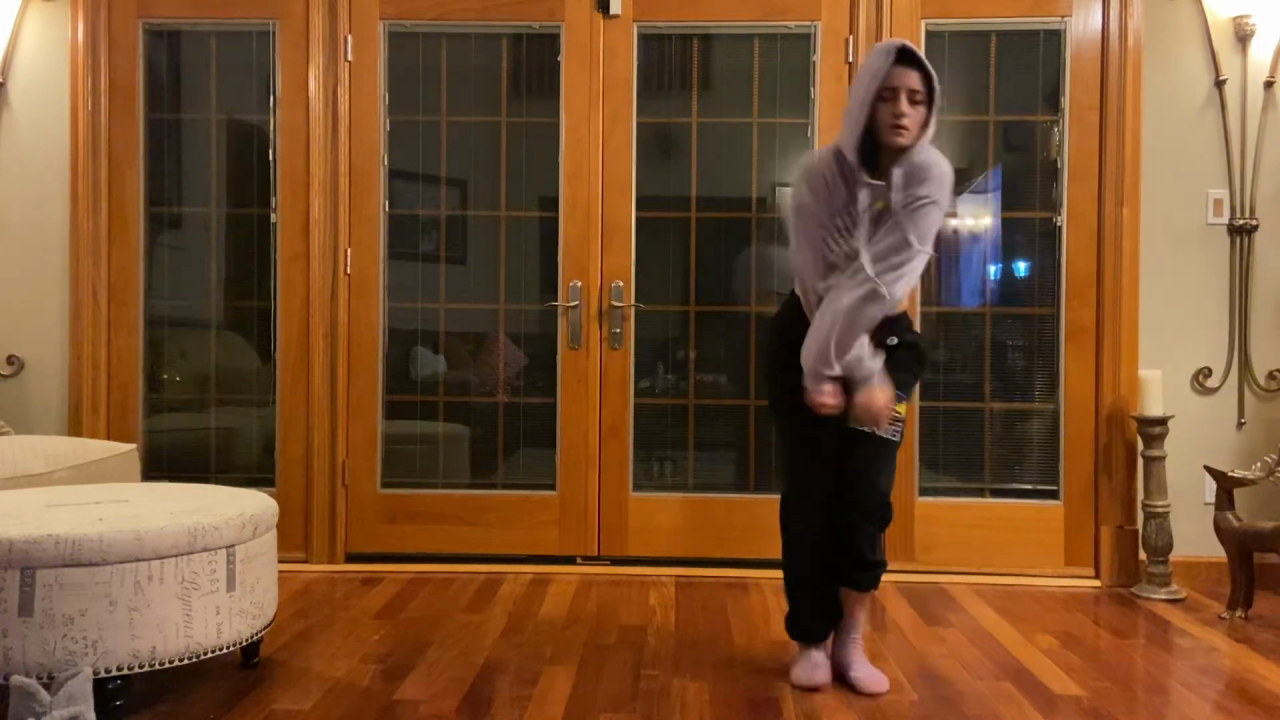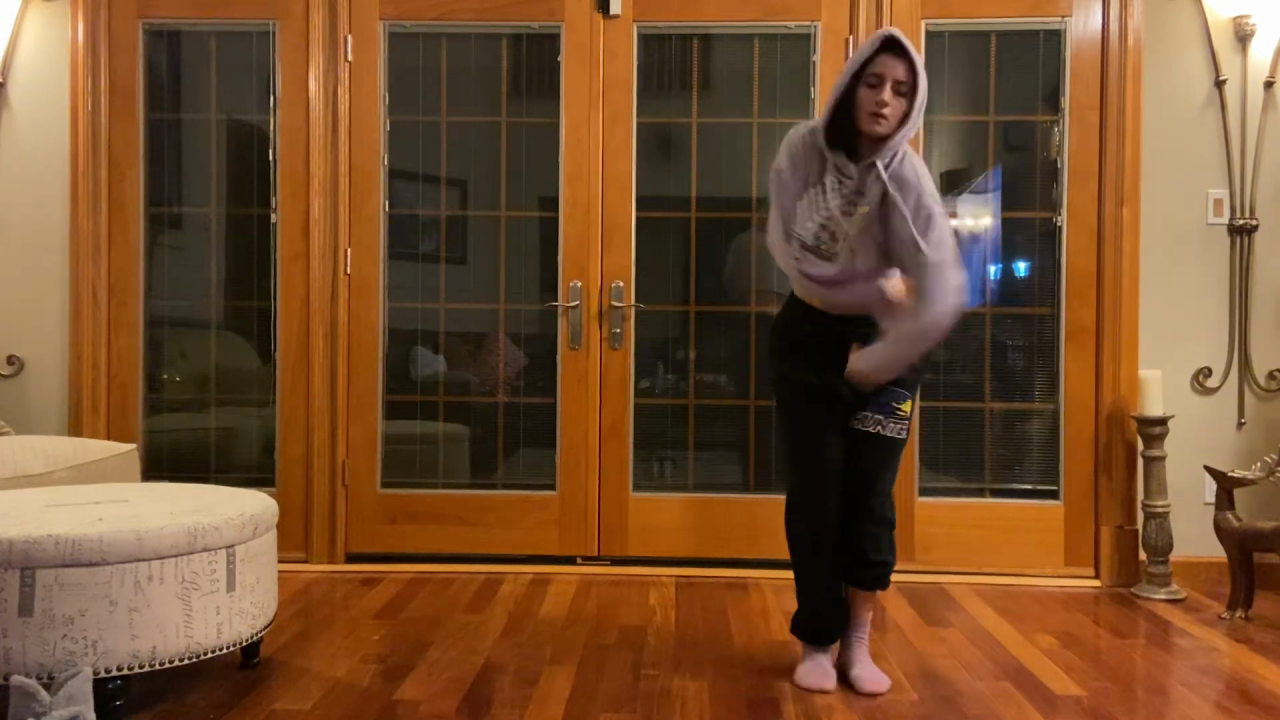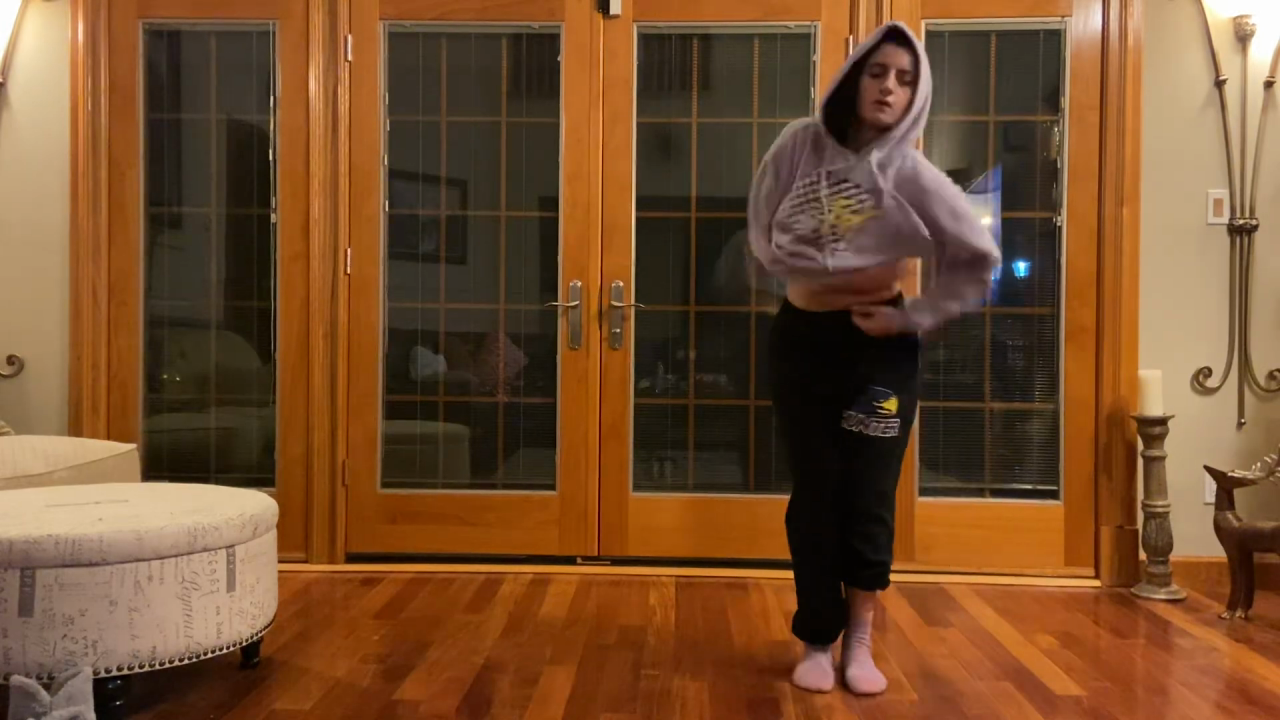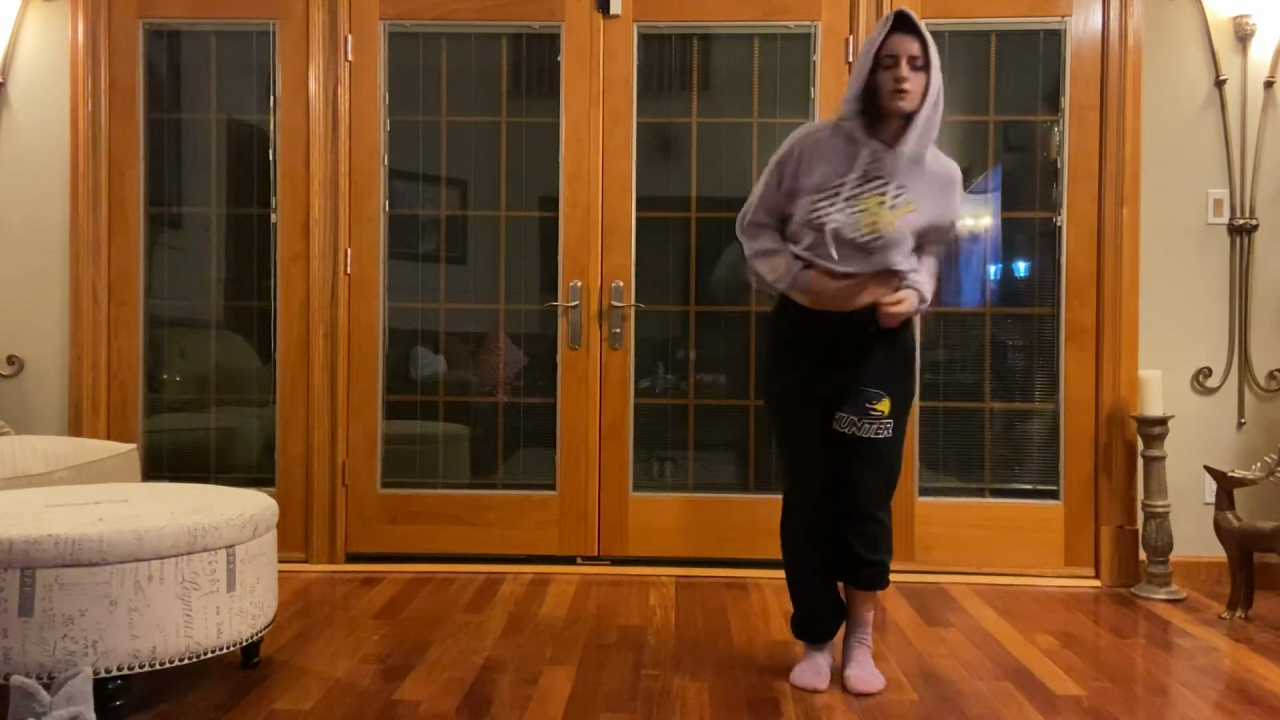
dt=0.1s
person 1, frame 1
left shoulder: (931, 175)
right shoulder: (821, 174)
left elbow: (884, 279)
right elbow: (822, 284)
left wrist: (828, 366)
right wrist: (861, 375)
left hip: (885, 340)
right hip: (804, 337)
left knee: (863, 492)
right knee: (807, 492)
left ankle: (853, 640)
right ankle: (813, 638)
person 1, frame 2
left shoulder: (906, 178)
right shoulder: (803, 149)
left elbow: (942, 294)
right elbow: (796, 254)
left wrist: (878, 362)
right wrist: (876, 285)
left hip: (885, 345)
right hip: (806, 338)
left knee: (869, 494)
right knee: (814, 491)
left ankle: (858, 643)
right ankle: (817, 641)
person 1, frame 3
left shoulder: (915, 176)
right shoulder: (798, 143)
left elbow: (978, 267)
right elbow: (765, 240)
left wrist: (909, 316)
right wrist: (840, 277)
left hip: (882, 343)
right hip: (803, 339)
left knee: (867, 495)
right knee: (816, 492)
left ankle: (859, 643)
right ankle: (818, 639)
person 1, frame 4
left shoulder: (939, 173)
right shoulder: (814, 145)
right elbow: (755, 225)
left wrist: (911, 291)
right wrist: (795, 281)
left hip: (879, 343)
right hip: (804, 334)
left knee: (864, 496)
right knee: (807, 493)
left ankle: (859, 643)
right ankle: (816, 639)
